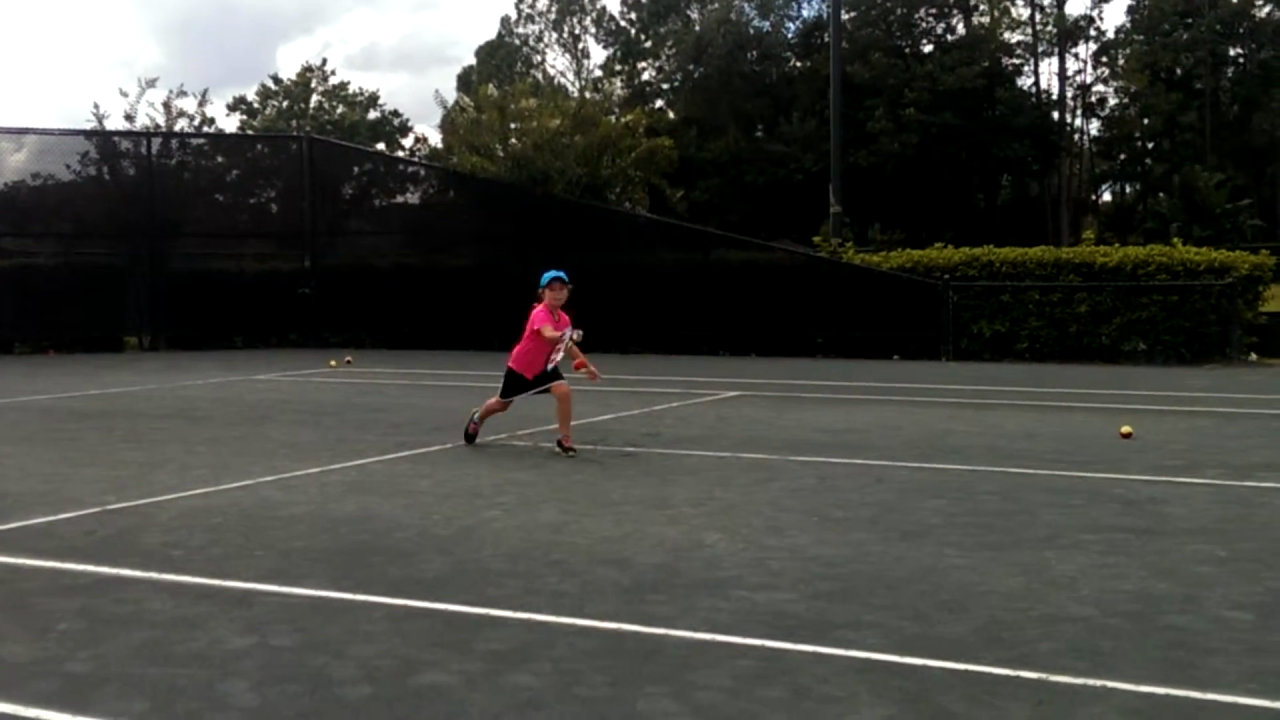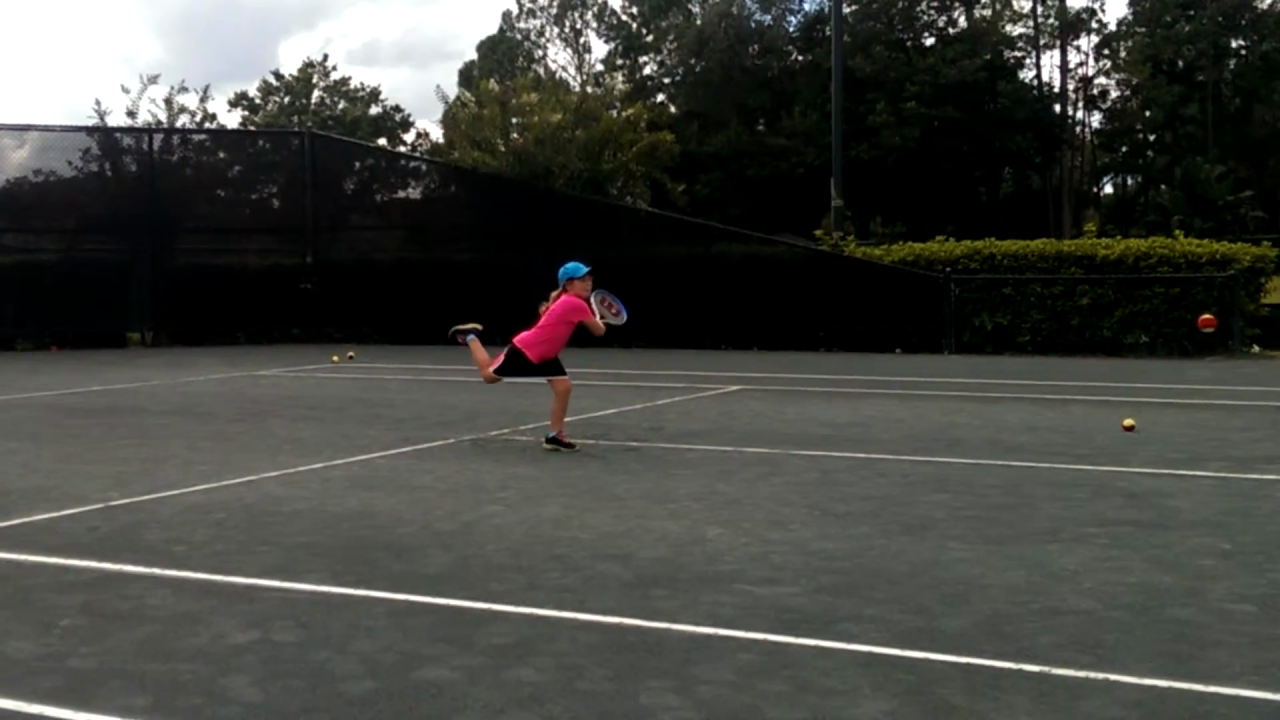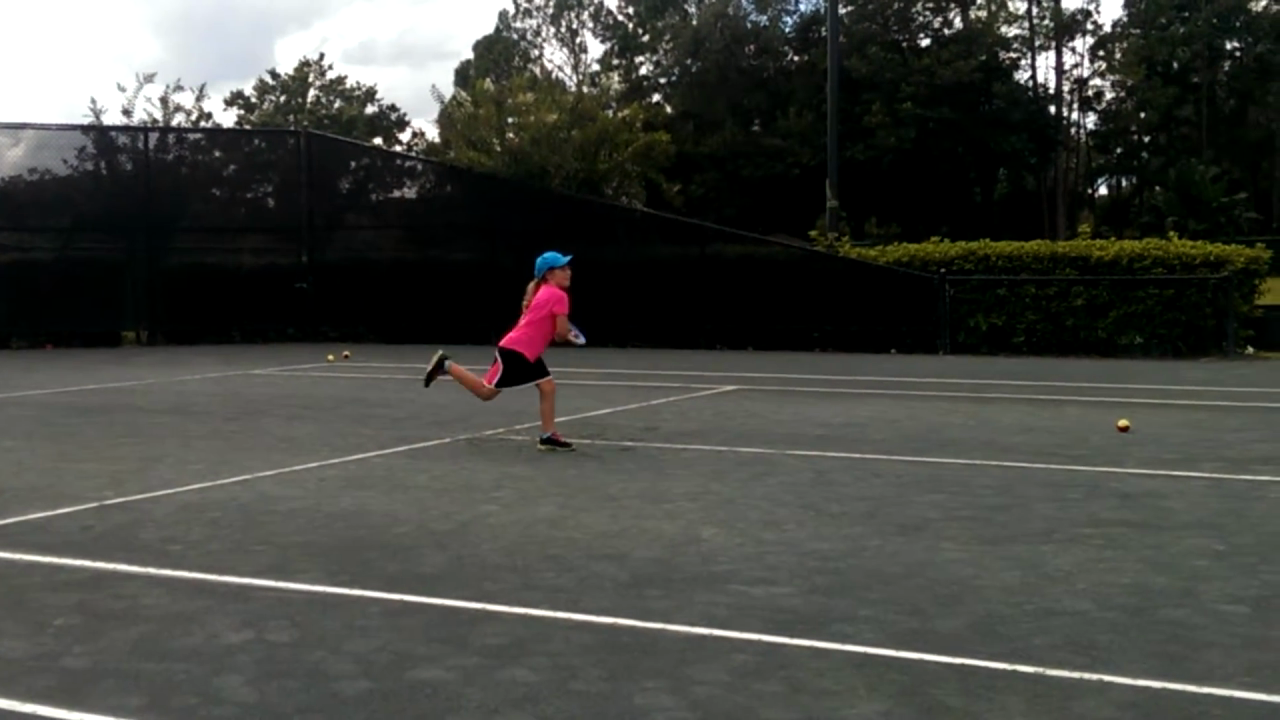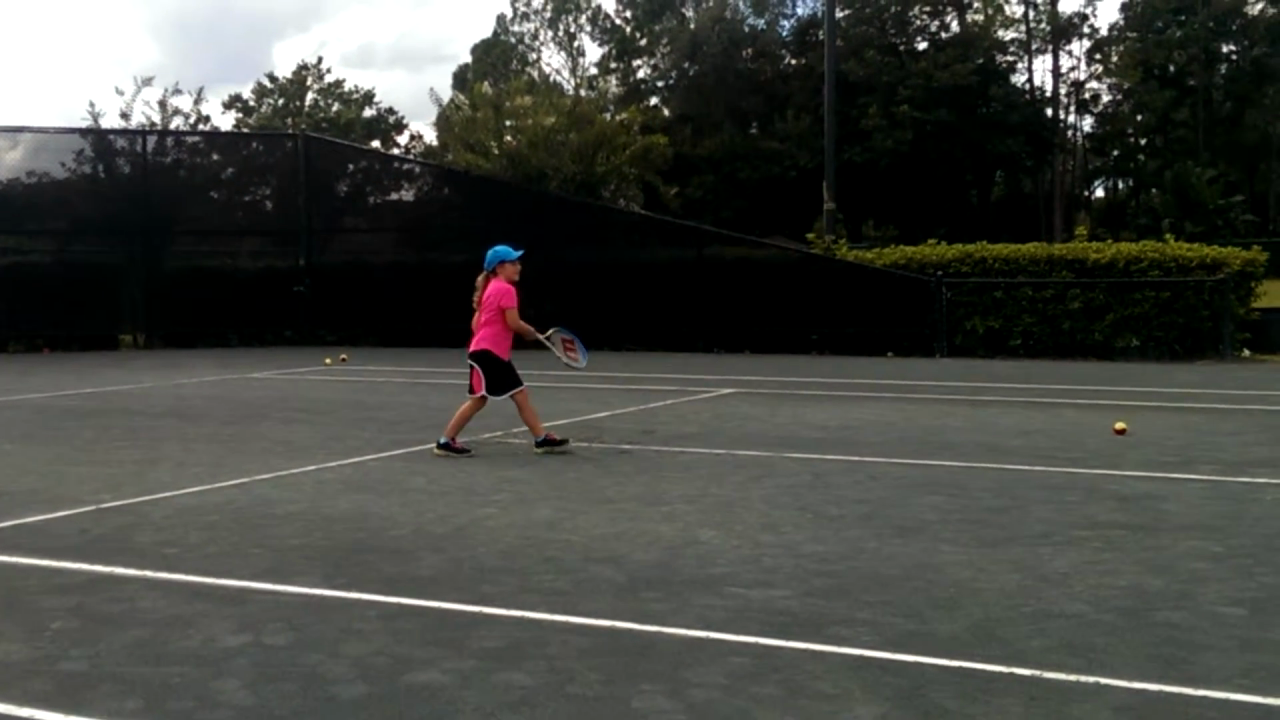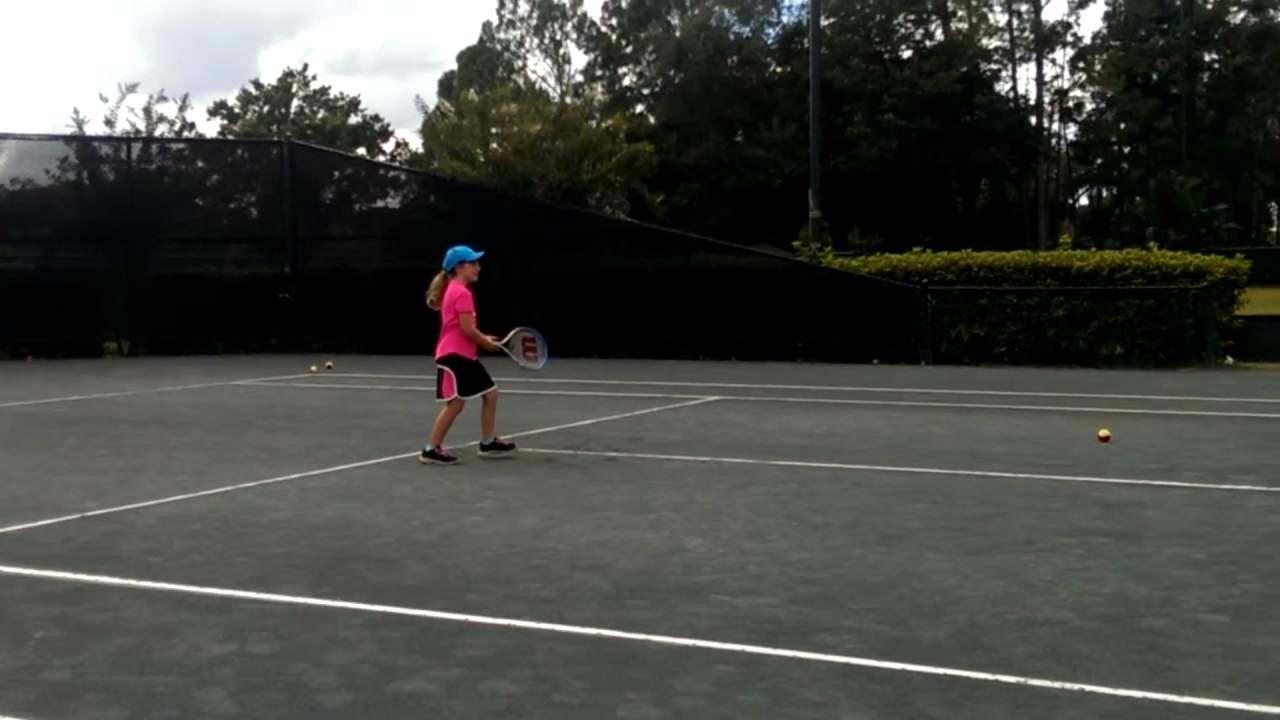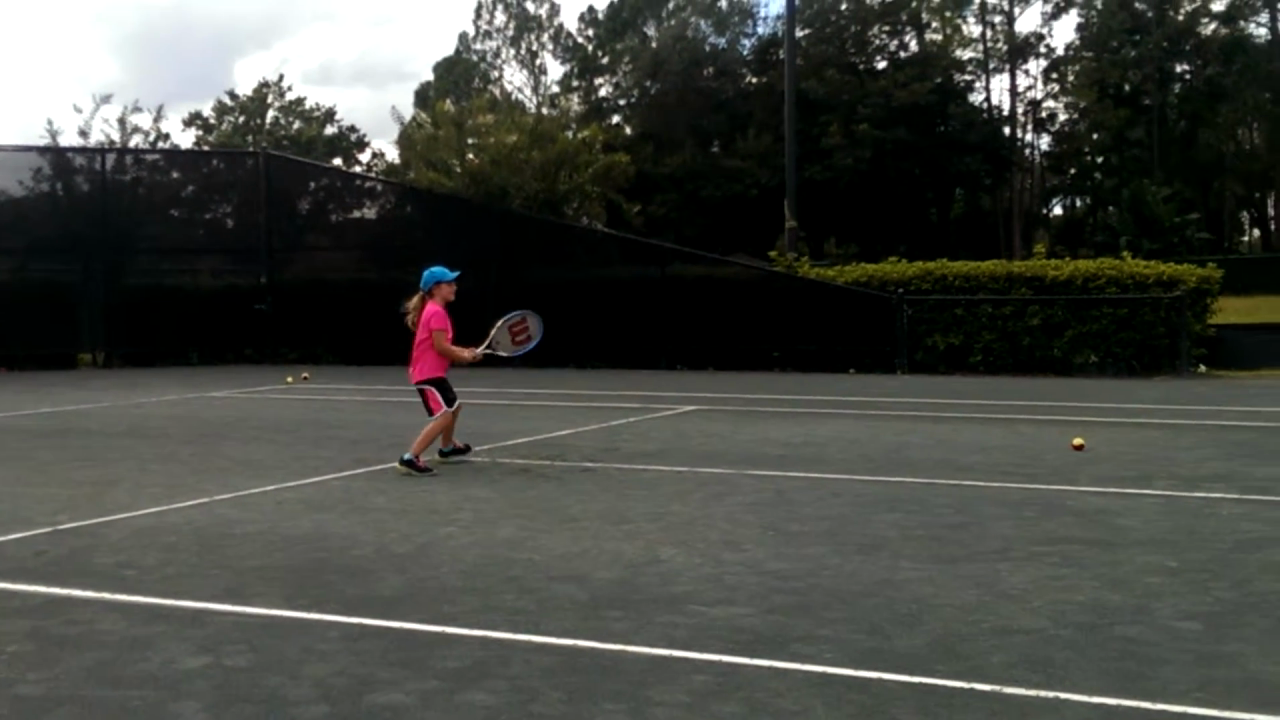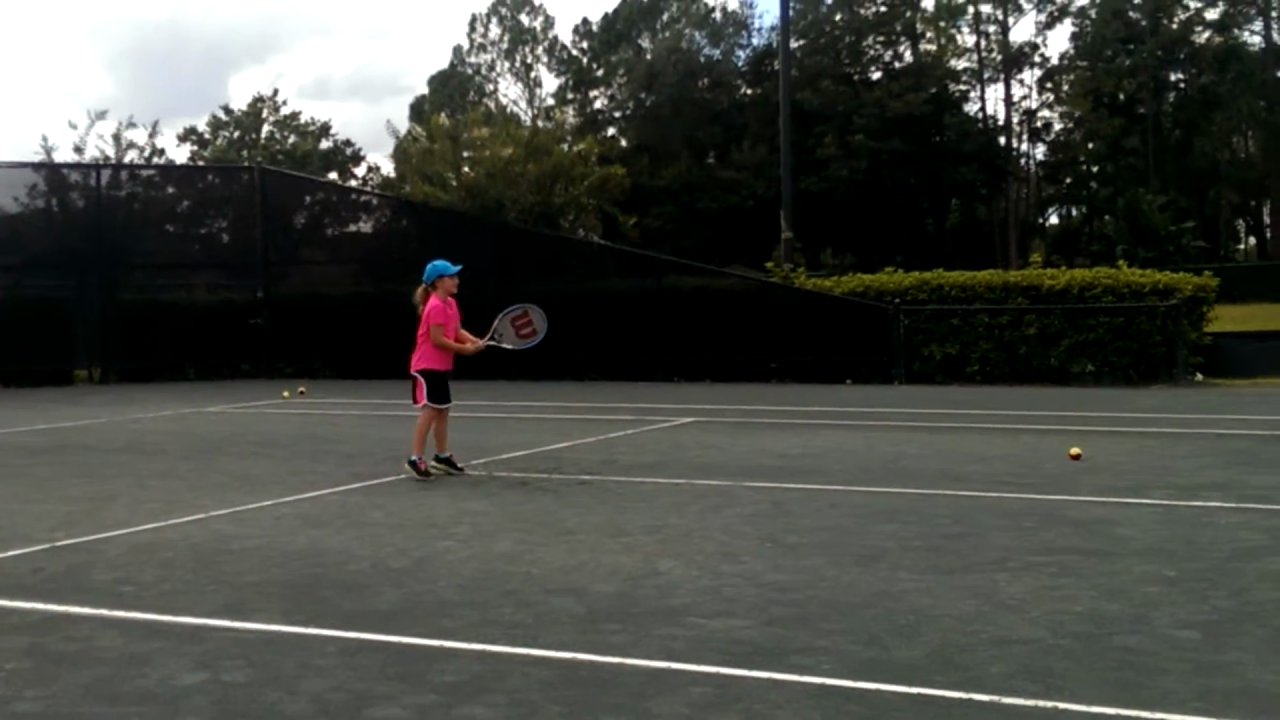
dt=0.3s
person 1, frame 1
left shoulder: (564, 319)
right shoulder: (539, 314)
left elbow: (567, 344)
right elbow: (549, 335)
left wrist: (587, 365)
right wrist: (563, 335)
left hip: (545, 367)
right hip: (519, 367)
left knee: (564, 392)
right knee: (501, 404)
left ankle: (565, 439)
right ankle: (478, 417)
person 1, frame 2
left shoulder: (568, 302)
right shoulder: (577, 304)
right elbow: (599, 331)
right wrist: (600, 322)
left hip: (545, 355)
right hip: (525, 350)
left knee: (564, 387)
right knee: (489, 375)
left ankle: (555, 436)
right ankle: (469, 335)
person 1, frame 3
left shoulder: (543, 293)
right shoulder: (559, 296)
right elbow: (562, 332)
right wrist: (559, 335)
left hip: (526, 353)
right hip: (515, 351)
left knee: (548, 387)
right knee: (486, 393)
left ankle: (548, 436)
right ankle: (446, 365)
person 1, frame 4
left shoulder: (491, 289)
right shoulder: (506, 289)
left elbow: (475, 324)
right elbow: (513, 323)
right wrist: (531, 333)
left hip: (495, 353)
right hip: (487, 352)
left knee: (520, 395)
right knee: (479, 399)
left ankle: (542, 438)
right ankle: (445, 441)
person 1, frame 5
left shoulder: (452, 291)
right shoulder: (462, 293)
right elbow: (467, 328)
left wrist: (483, 340)
right wrist: (487, 343)
left hip: (465, 356)
right hip: (454, 356)
left knee: (491, 394)
right knee: (455, 403)
left ankle: (489, 442)
right ankle: (431, 450)
person 1, frame 6
left shoulder: (438, 312)
right shoulder: (436, 313)
right elbow: (440, 346)
left wrist: (466, 352)
right wrist: (463, 358)
left hip: (436, 373)
right hip: (428, 375)
left knee: (454, 407)
right knee: (443, 417)
left ankle: (447, 448)
right ankle: (410, 458)
person 1, frame 7
left shoulder: (450, 303)
right shoulder: (436, 306)
left elbow: (457, 331)
right elbow: (437, 339)
left wrist: (473, 341)
right wrist: (465, 349)
left hip: (441, 367)
right hip: (427, 367)
left knee: (442, 410)
right knee: (429, 409)
left ankle: (442, 457)
right ankle: (416, 458)
